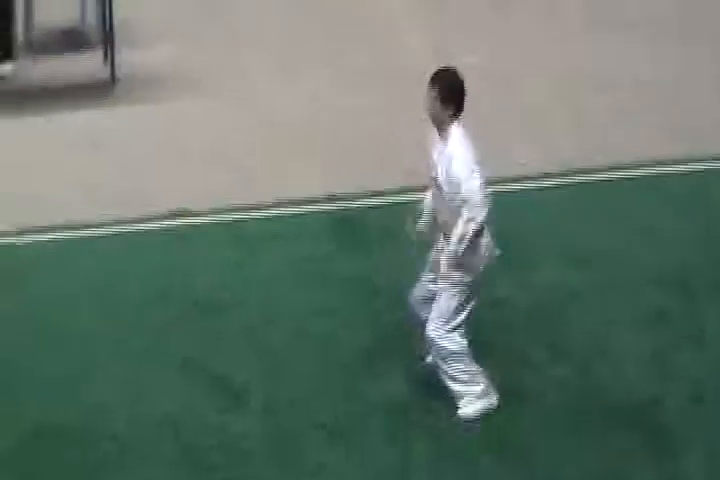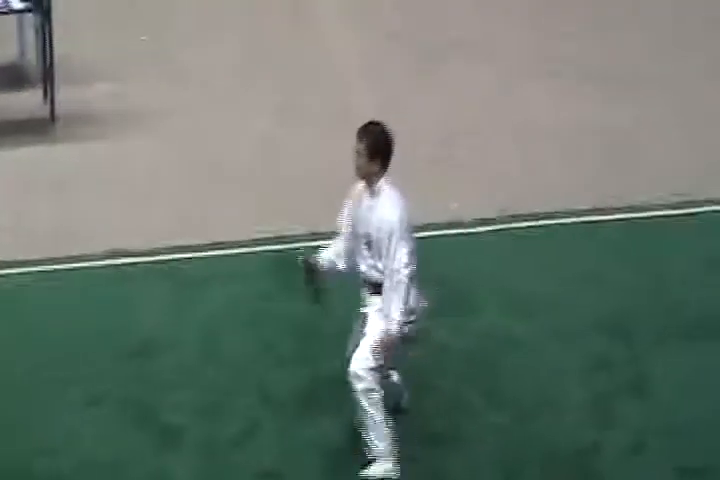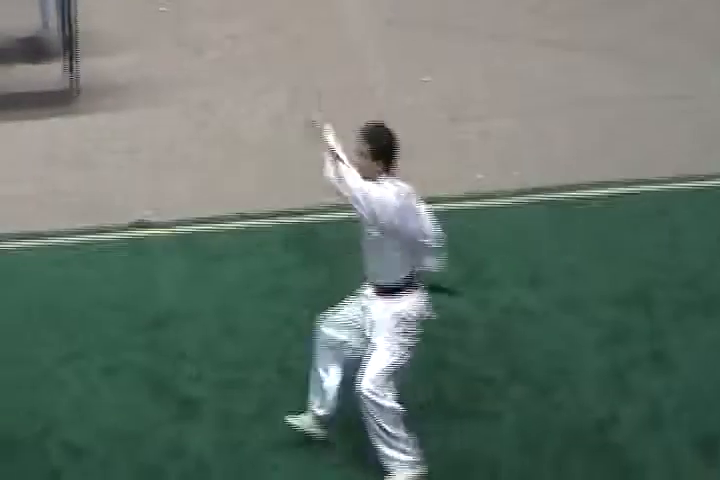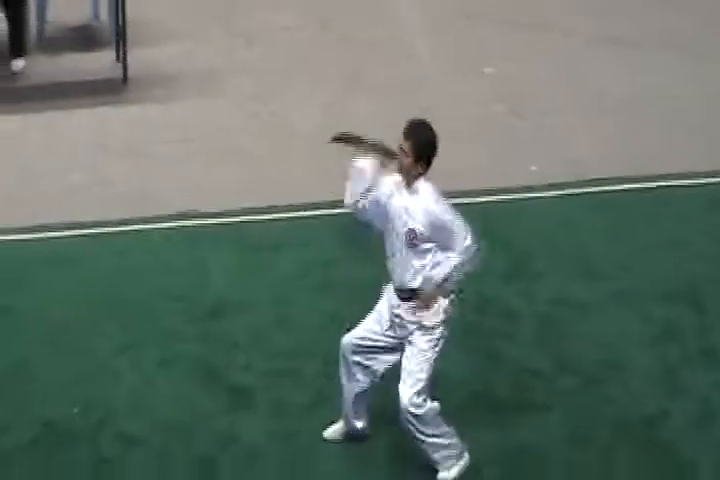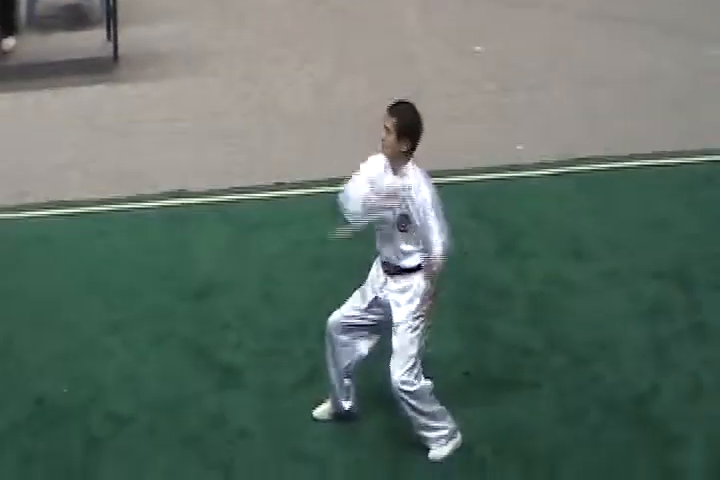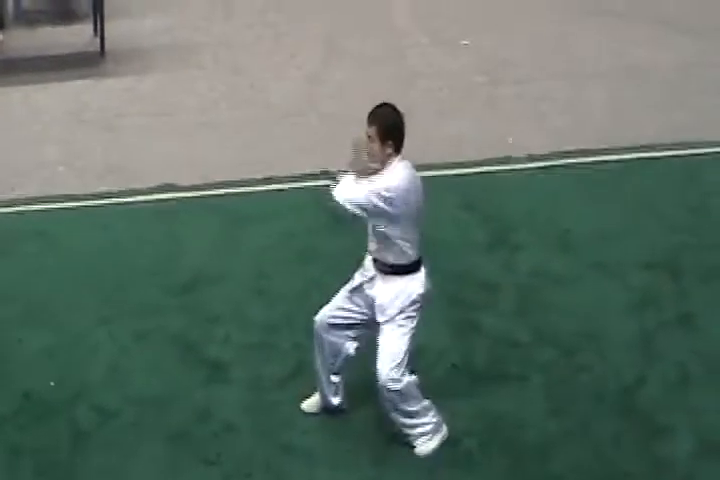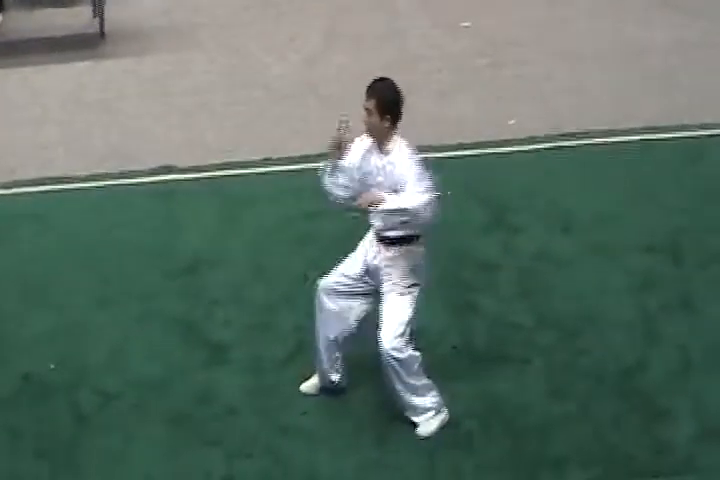
dt=0.3s
person 1, frame 1
left shoulder: (458, 150)
right shoulder: (442, 140)
left elbow: (475, 208)
left wrist: (454, 250)
right wrist: (428, 219)
left hip: (463, 250)
right hip: (446, 242)
left knee: (441, 329)
right knee: (421, 301)
left ankle: (479, 394)
right ankle: (442, 356)
person 1, frame 2
left shoulder: (390, 208)
right shoulder: (358, 193)
left elbow: (399, 269)
right elbow: (345, 240)
left wrist: (393, 327)
right wrist: (324, 258)
left hip: (393, 301)
right hip: (373, 294)
left knee: (362, 372)
right knee: (369, 363)
right ankle: (391, 396)
person 1, frame 3
left shoulder: (386, 198)
right shoulder: (402, 193)
left elbow: (348, 182)
right elbow: (432, 236)
left wrist: (334, 163)
right wrist: (426, 266)
left hip: (399, 307)
right hip: (377, 295)
left knee: (373, 388)
right knee: (330, 330)
right ankle: (319, 417)
person 1, frame 4
left shoulder: (434, 206)
right shoulder: (390, 185)
left elbow: (466, 249)
right elbow: (356, 202)
left wrist: (436, 286)
right wrist: (366, 168)
left hip: (426, 308)
right hip: (396, 299)
left knee: (412, 399)
right knee: (354, 347)
right ankle: (353, 422)
person 1, frame 5
left shoulder: (422, 190)
right shoulder: (376, 167)
left elbow: (438, 245)
right elbow: (352, 207)
right wrist: (375, 199)
left hip: (410, 286)
right hip: (382, 275)
left knee: (403, 377)
right knee: (339, 325)
left ankle: (444, 434)
right ankle: (341, 402)
person 1, frame 6
left shoulder: (399, 181)
right shoulder: (389, 172)
left elbow: (349, 198)
right elbow: (358, 190)
left wrist: (355, 179)
right wrist: (360, 177)
left hip: (401, 284)
right hip: (374, 272)
left knee: (389, 374)
right knee: (327, 322)
left ankle: (429, 428)
right ankle: (330, 395)
person 1, frame 7
left shoulder: (405, 161)
right shoulder: (364, 146)
left elbow: (423, 209)
right elbow: (338, 193)
left wrist: (383, 201)
right wrist: (337, 160)
left hip: (403, 257)
right hip: (374, 245)
left knee: (392, 345)
right knee: (330, 290)
left ankle: (430, 409)
right ankle: (329, 374)
